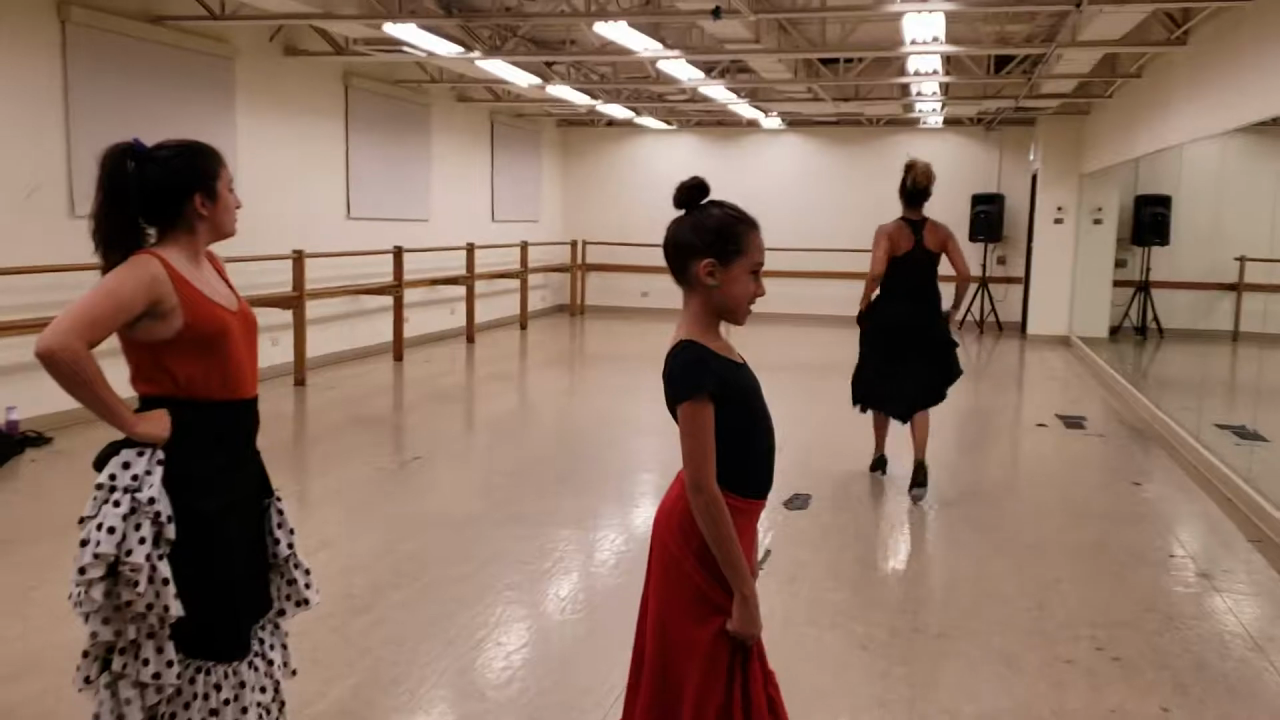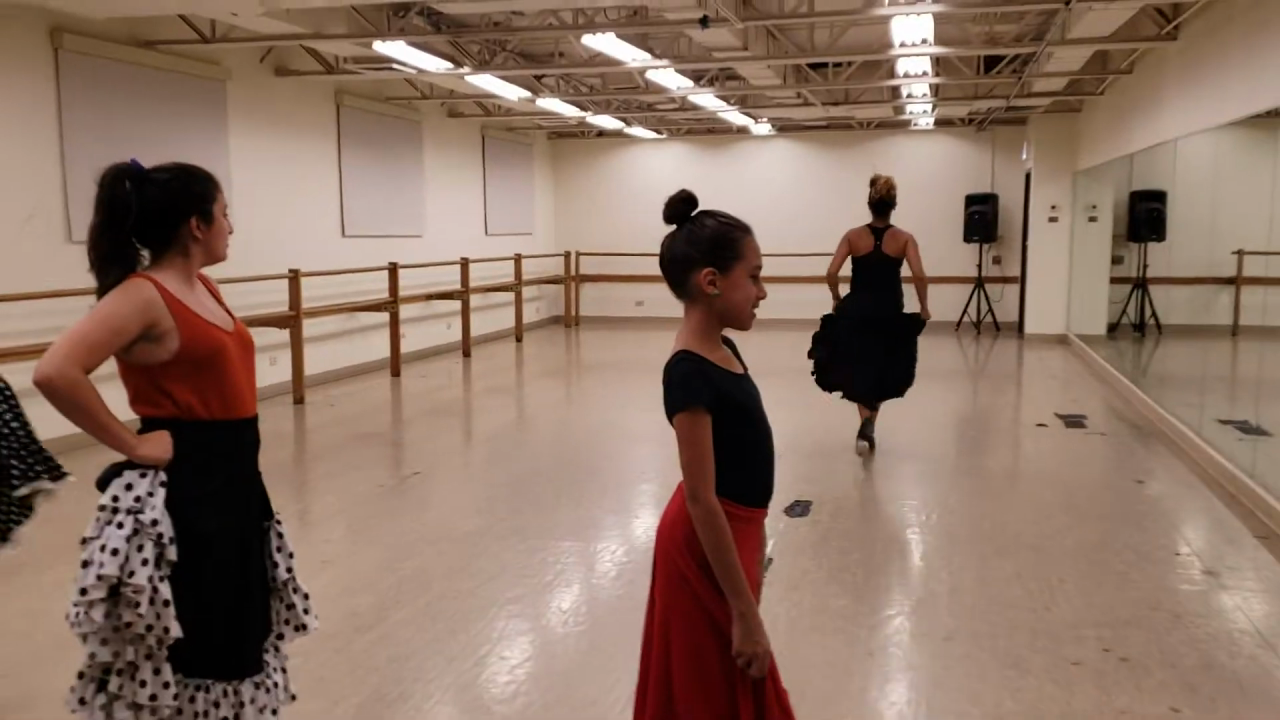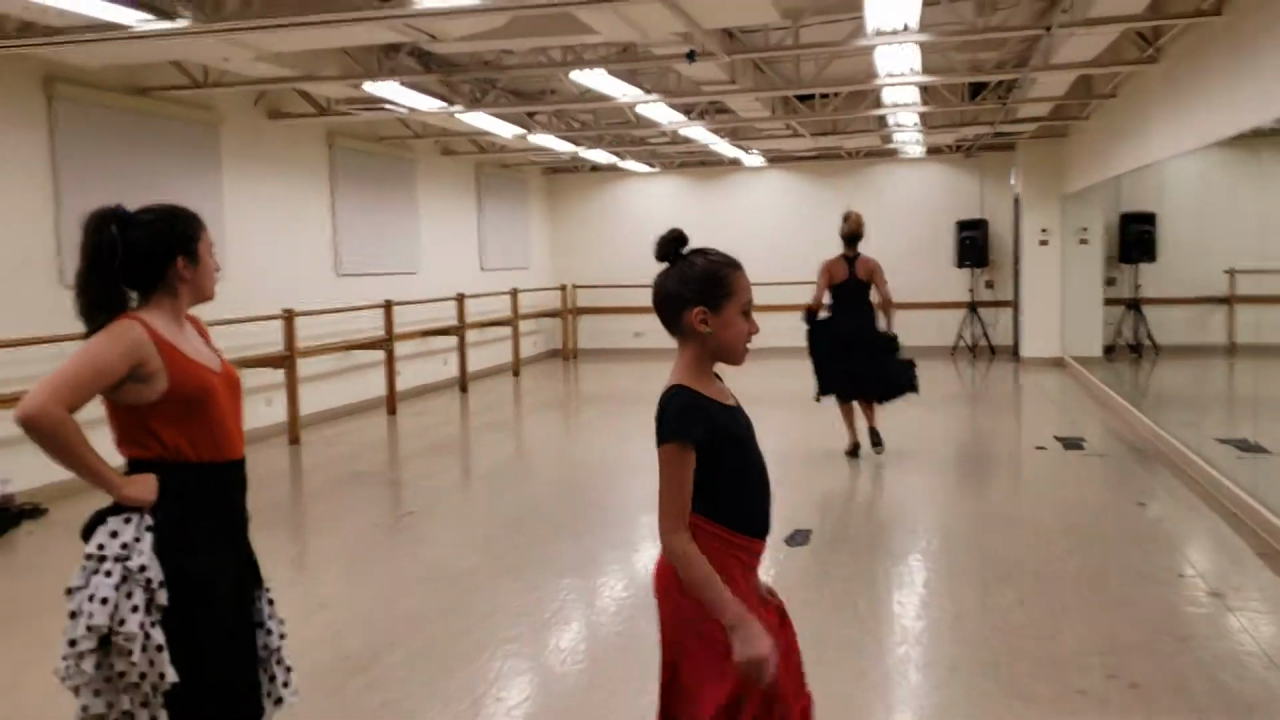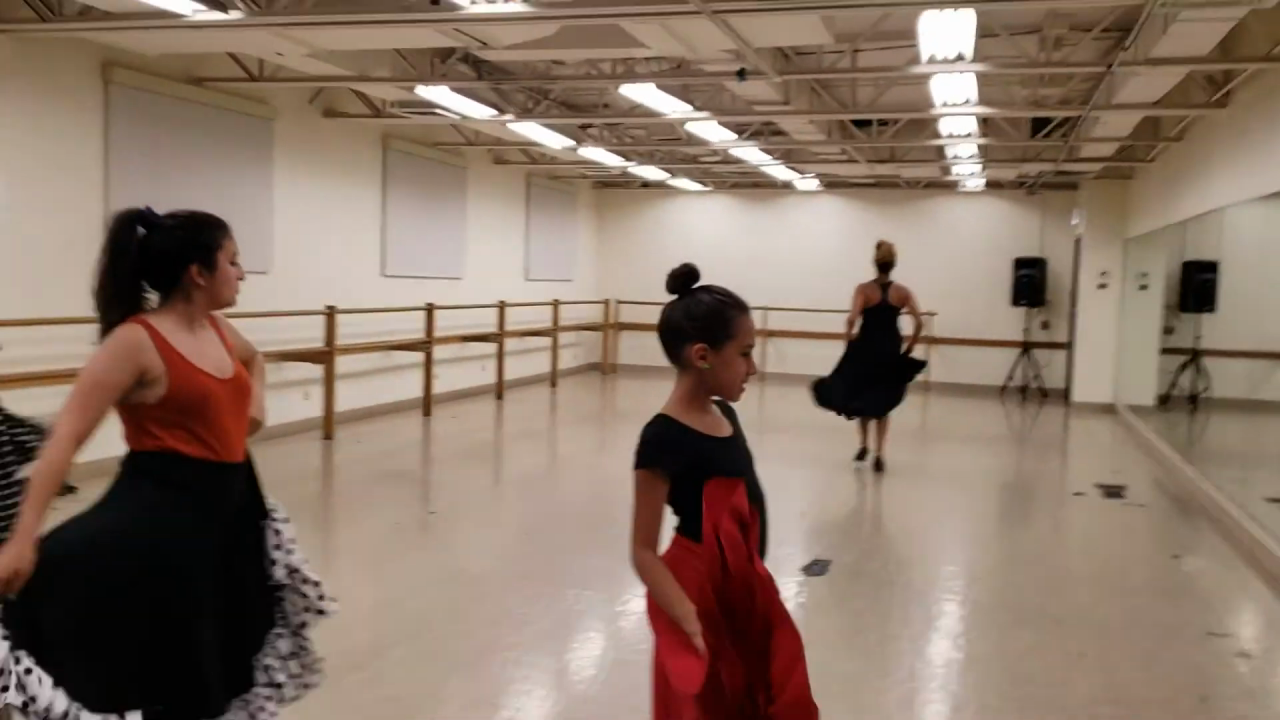
dt=0.4s
person 1, frame 1
left shoulder: (209, 264)
right shoulder: (148, 272)
right elbow: (57, 346)
right wrist: (128, 421)
left hip: (232, 458)
right hip: (181, 468)
left knee: (232, 606)
right knee: (186, 622)
person 1, frame 2
left shoulder: (203, 287)
right shoulder: (142, 296)
right elbow: (55, 373)
right wrist: (130, 445)
left hip: (233, 478)
right hip: (183, 490)
left knee: (237, 630)
right knee: (191, 645)
person 1, frame 3
left shoulder: (190, 327)
right shoulder: (131, 336)
right elbow: (38, 412)
right wrist: (118, 485)
left hip: (219, 519)
right hip: (170, 527)
left knee: (225, 669)
person 1, frame 4
left shoulder: (216, 327)
right shoulder: (136, 341)
left elbow: (252, 360)
right elbow: (65, 437)
left wrist: (253, 403)
left hip: (229, 504)
right hip: (161, 511)
left knee: (235, 641)
right knee: (170, 667)
person 2, frame 1
left shoulder: (712, 347)
right shoulder: (693, 362)
right elbow: (702, 488)
right wrist: (745, 595)
left hip: (723, 530)
right hip: (704, 539)
person 2, frame 2
left shoulder: (724, 352)
right shoulder: (690, 373)
right elbow: (701, 500)
left wrist: (752, 555)
right wrist: (745, 614)
left hip: (729, 539)
right hip: (704, 550)
person 2, frame 3
left shoulder: (713, 387)
right shoulder: (682, 408)
right elbow: (674, 535)
left wrist: (750, 578)
right wrist: (741, 623)
left hip: (731, 577)
right hip: (704, 583)
person 2, frame 4
left shoulder: (722, 416)
right shoulder: (664, 438)
right elbow: (643, 552)
right wrist: (694, 628)
left hip: (736, 592)
right hip: (699, 596)
person 3, frame 1
left shoulder: (887, 231)
right shoulder: (942, 232)
left elbow: (875, 275)
right elbow: (964, 275)
left wrist: (864, 303)
right wrist: (952, 309)
left hip: (888, 316)
right hip: (927, 319)
left knee: (881, 387)
right knee: (918, 392)
left ankle: (879, 454)
right ankle: (919, 463)
person 3, frame 2
left shoulder: (853, 236)
right shoulder: (904, 238)
left elbow: (831, 272)
right elbow: (919, 276)
left wrist: (838, 299)
right wrist: (924, 307)
left hip: (857, 311)
right hip: (890, 313)
left knee: (855, 371)
right knee: (882, 371)
left ankle: (866, 425)
right ankle: (869, 431)
person 3, frame 3
left shoulder: (830, 265)
right shoulder: (872, 264)
left elbow: (817, 301)
right elbow: (886, 299)
left wrist: (815, 312)
right wrist: (888, 327)
left hip: (837, 331)
right hip: (865, 329)
left knee: (843, 385)
right knee: (869, 382)
left ankle: (854, 442)
right ankle: (872, 429)
person 3, frame 4
left shoulder: (863, 289)
right shoulder: (902, 291)
left elbow: (852, 319)
right elbow: (919, 322)
left wrist: (850, 337)
right wrist: (910, 346)
left hip: (865, 351)
right hip: (891, 352)
left knee: (859, 395)
right knee: (883, 403)
left ankle: (864, 446)
right ankle: (878, 456)
